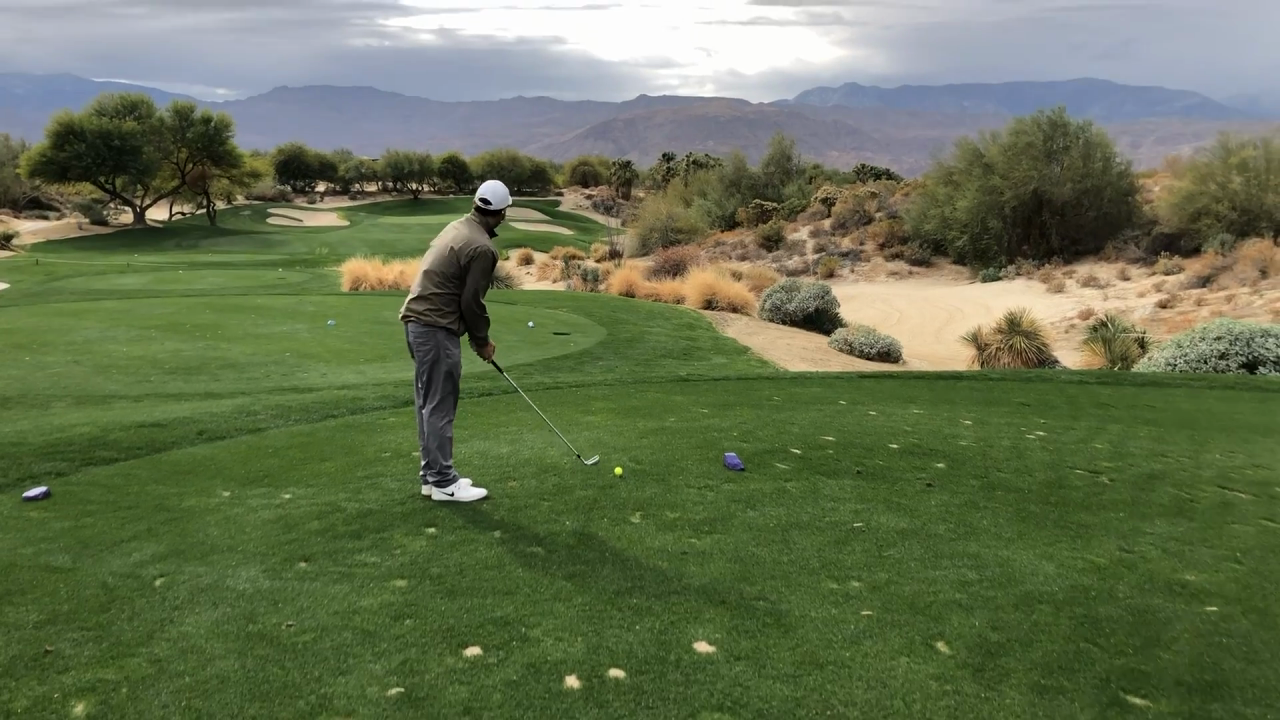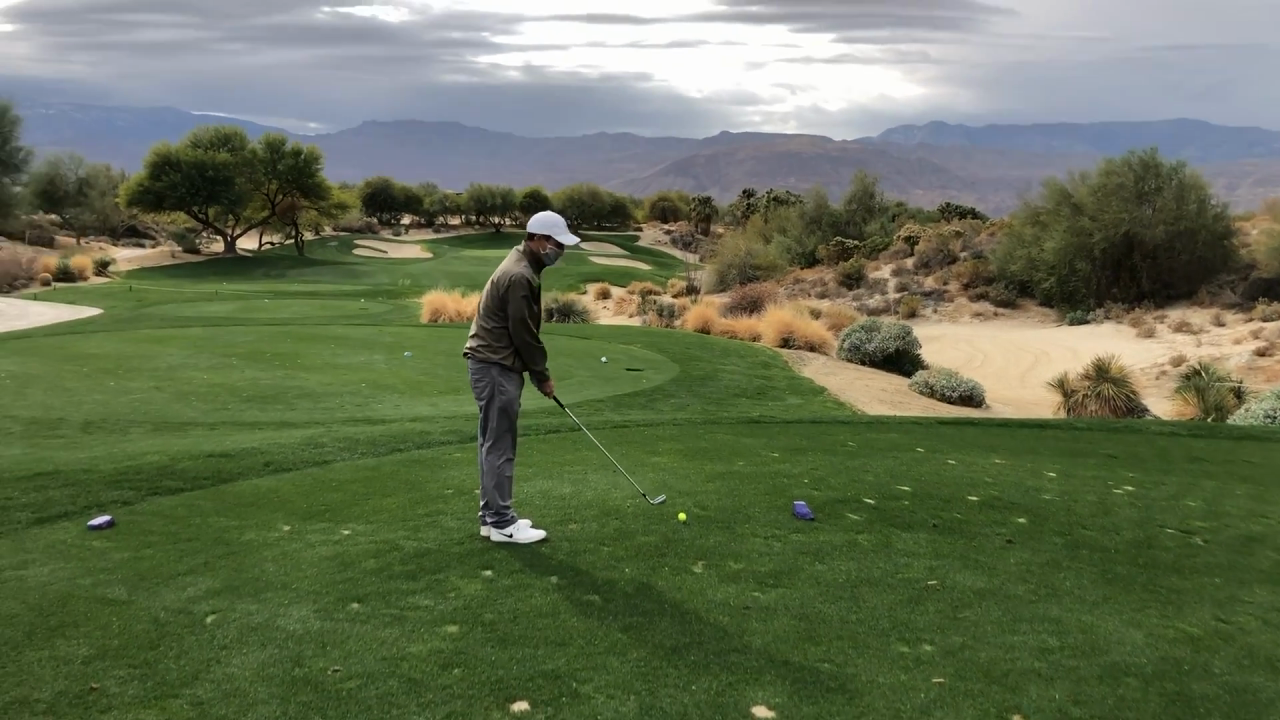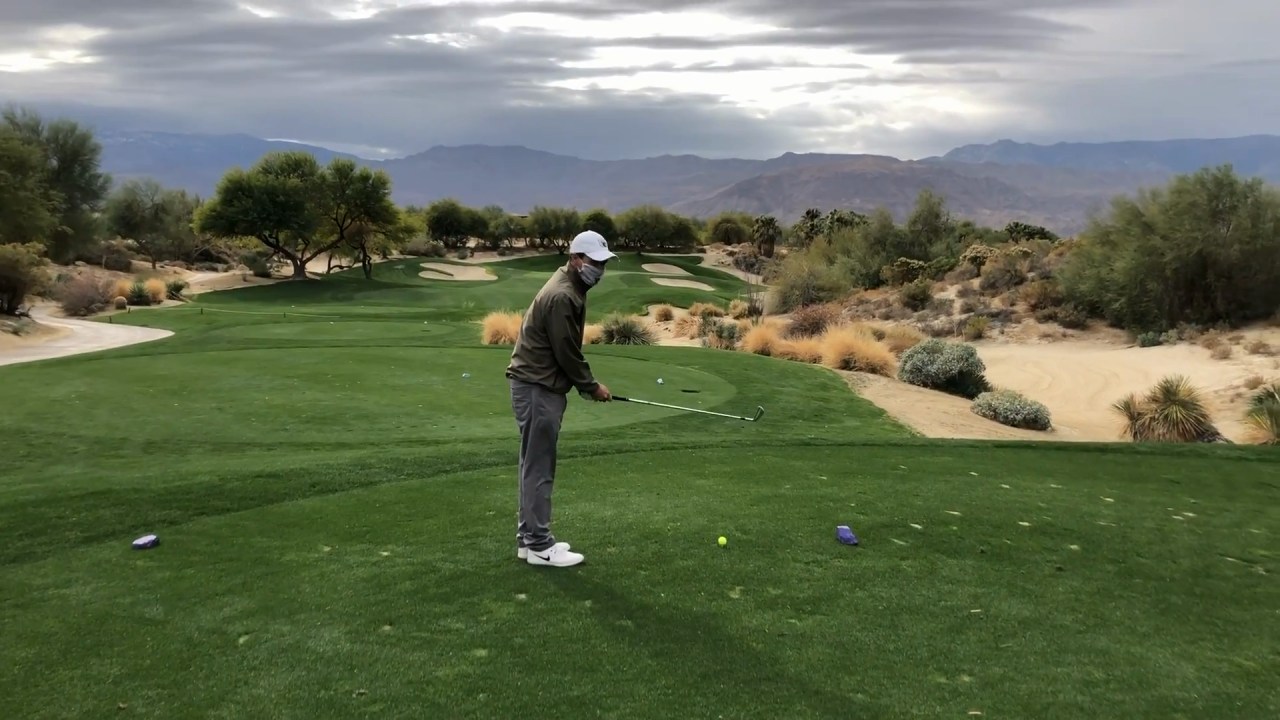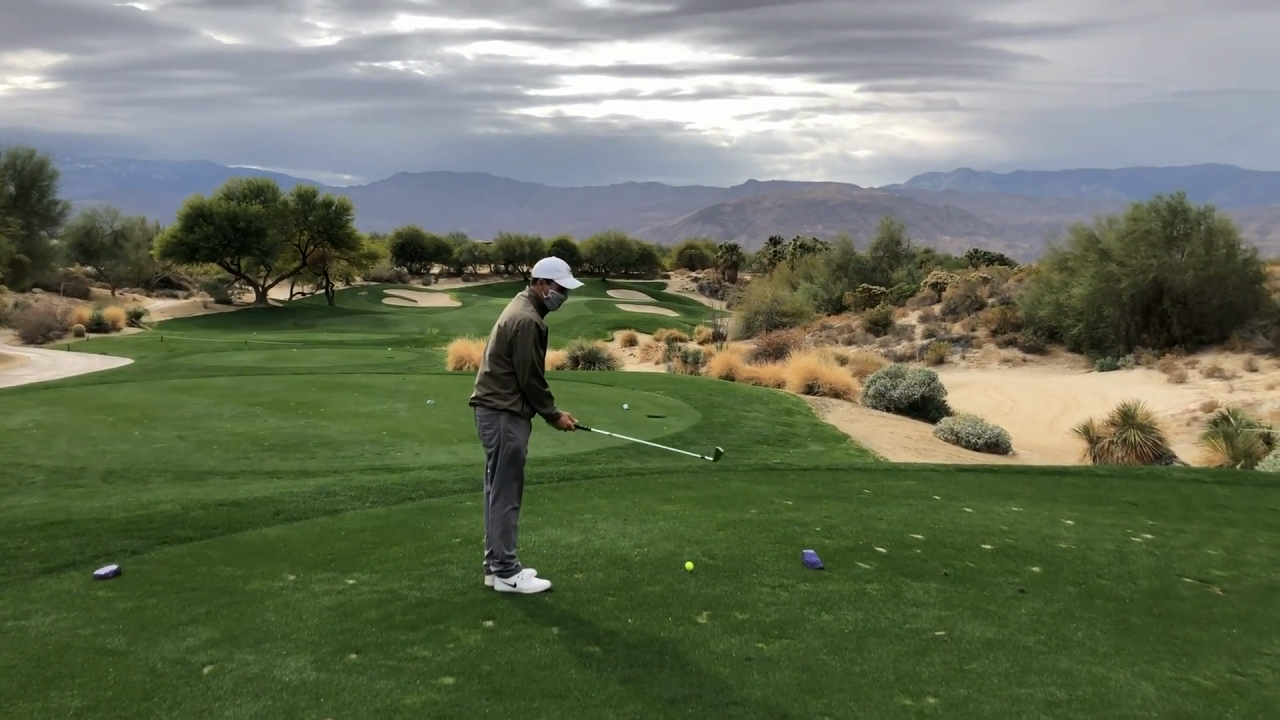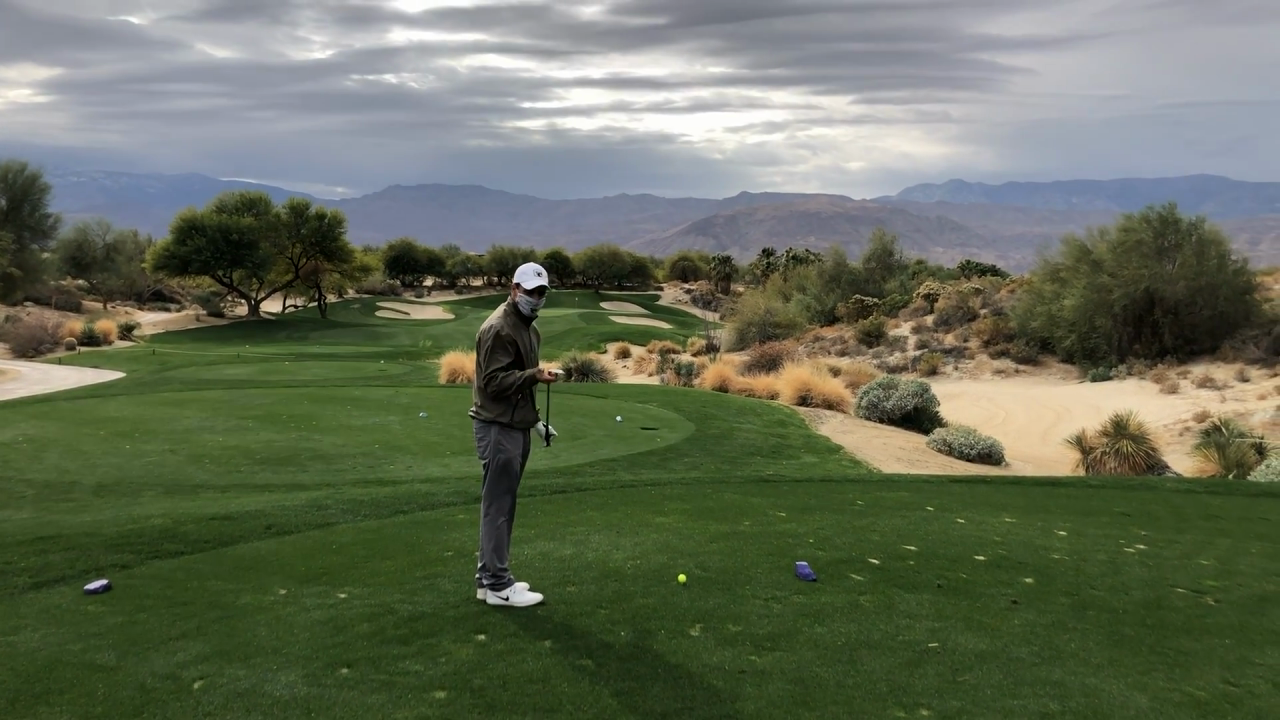
dt=1s
person 1, frame 1
left shoulder: (457, 227)
right shoulder: (482, 248)
right elbow: (471, 302)
left wrist: (476, 337)
right wrist: (482, 341)
left hip: (419, 321)
right hip: (437, 329)
left knee: (429, 403)
right knee: (440, 406)
left ankle: (432, 474)
right ankle: (442, 482)
person 1, frame 2
left shoulder: (520, 265)
right shoulder: (520, 276)
right elbow: (523, 333)
left wrist: (535, 372)
right wrist: (543, 375)
left hip: (492, 363)
right hip: (496, 367)
left knee: (493, 443)
right knee: (500, 445)
left ankle: (492, 514)
right ankle: (501, 523)
person 1, frame 3
left shoulder: (568, 288)
right shoulder: (562, 296)
right elbow: (566, 352)
left wrist: (585, 384)
right wrist: (592, 385)
left hip: (541, 386)
right hip: (538, 388)
left knee: (535, 465)
right knee: (539, 467)
left ankle: (530, 537)
right ankle: (539, 546)
person 1, frame 4
left shoulder: (521, 309)
right shoulder: (528, 320)
right elbow: (530, 379)
left wrist: (549, 411)
right wrist: (554, 415)
left hip: (500, 410)
right hip: (504, 414)
left knee: (499, 490)
right knee: (506, 493)
left ankle: (497, 563)
right ankle: (506, 572)
person 1, frame 5
left shoulder: (529, 327)
right shoulder: (497, 328)
right elbow: (494, 382)
left wrist: (535, 418)
right wrist: (534, 375)
left hip: (515, 425)
right hip: (498, 427)
left knee: (500, 503)
right knee: (498, 504)
left ankle: (490, 576)
right ankle: (497, 585)
